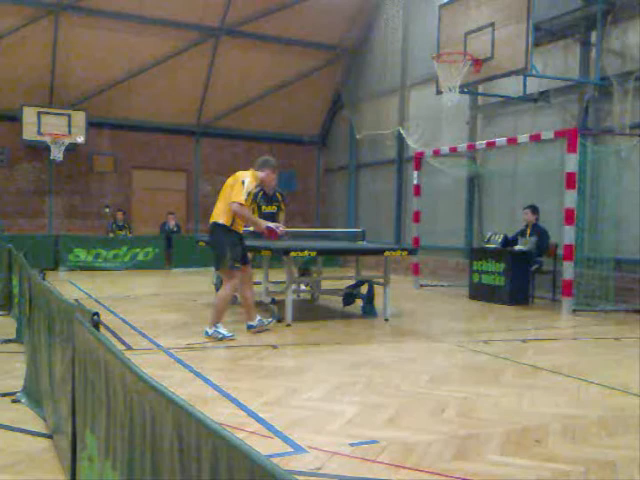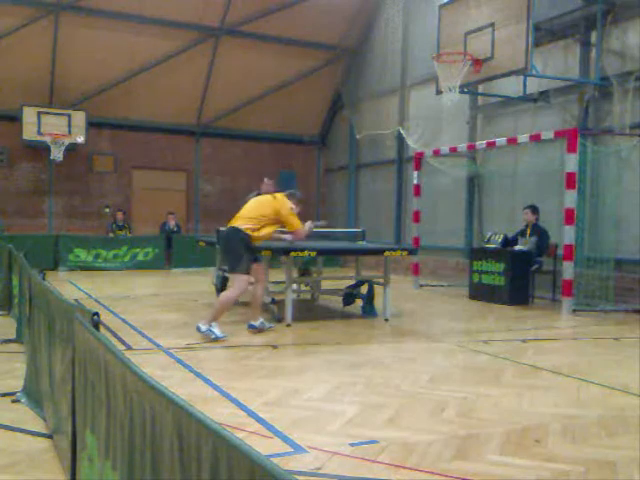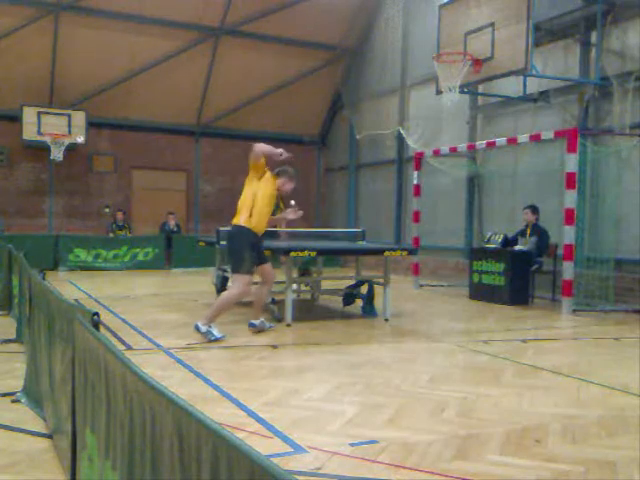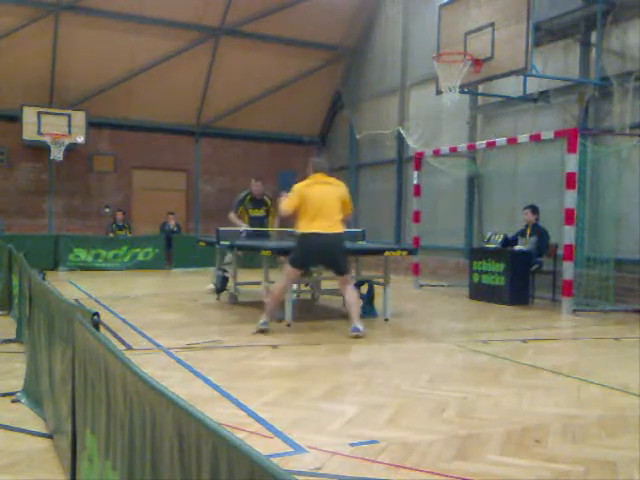
dt=0.7s
person 1, frame 1
left shoulder: (249, 181)
right shoulder: (245, 178)
right elbow: (236, 208)
left wrist: (267, 224)
right wrist: (259, 224)
left hip: (233, 234)
right hip: (223, 232)
left knee: (246, 277)
right knee: (232, 282)
left ankle: (253, 321)
right ankle: (213, 327)
person 1, frame 2
left shoulder: (271, 200)
right shoulder: (285, 204)
right elbow: (299, 234)
left wrist: (283, 236)
right wrist: (307, 227)
left hip: (239, 238)
right hip: (236, 239)
left knee: (261, 277)
right knee: (239, 287)
left ankle: (256, 321)
right ankle: (208, 325)
person 1, frame 3
left shoulder: (271, 189)
right shoulder: (260, 175)
right elbow: (256, 149)
left wrist: (283, 217)
right wrist: (277, 152)
left hip: (252, 237)
right hip: (242, 235)
left knee: (269, 279)
right knee: (241, 288)
left ankle: (256, 320)
right ankle: (205, 324)
person 1, frame 4
left shoulder: (301, 187)
right shoulder: (340, 186)
left elbow: (284, 212)
right elbow: (347, 216)
left wrist: (284, 199)
left hip: (308, 239)
right hip: (333, 239)
left knee: (286, 279)
right knee: (347, 284)
left ankle: (265, 319)
right ankle: (356, 324)
